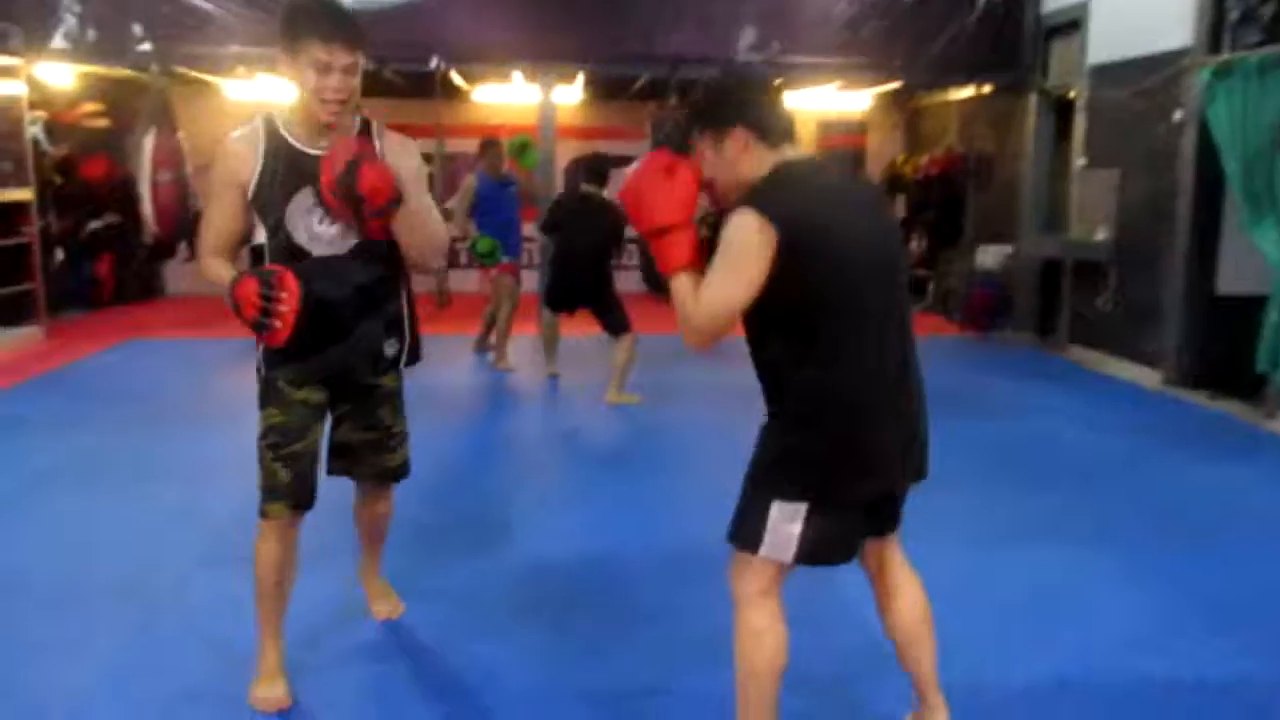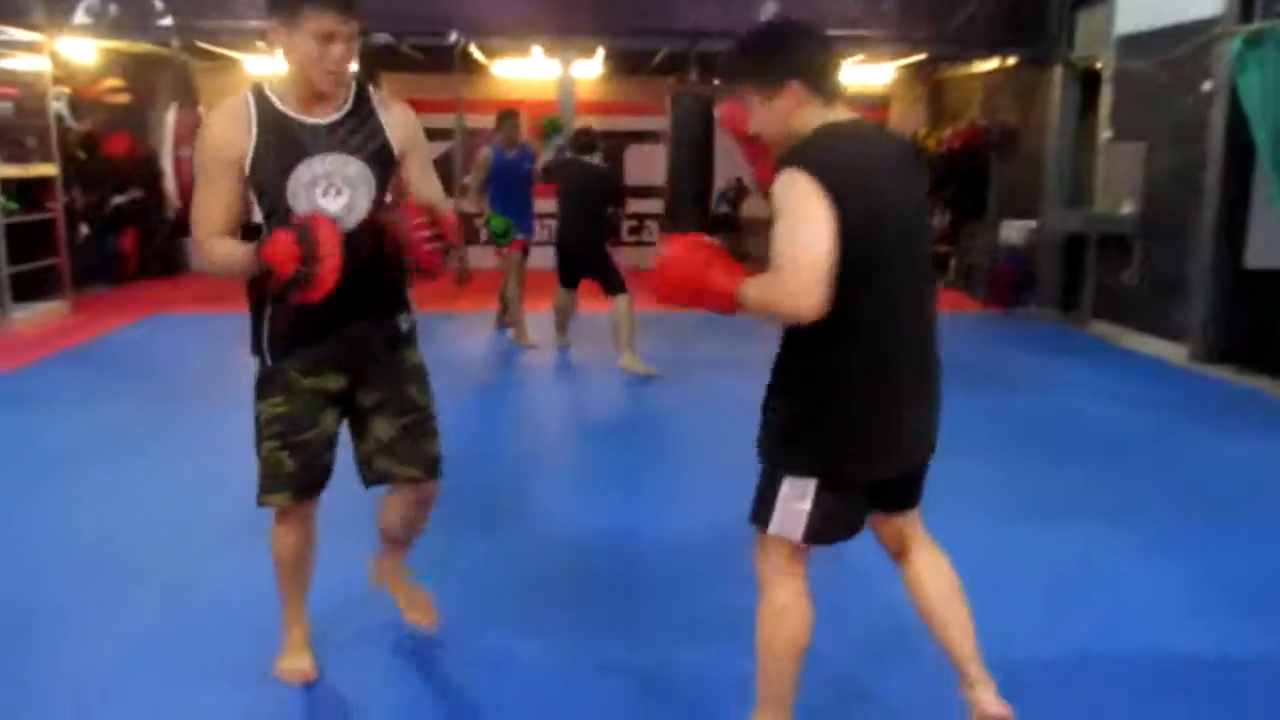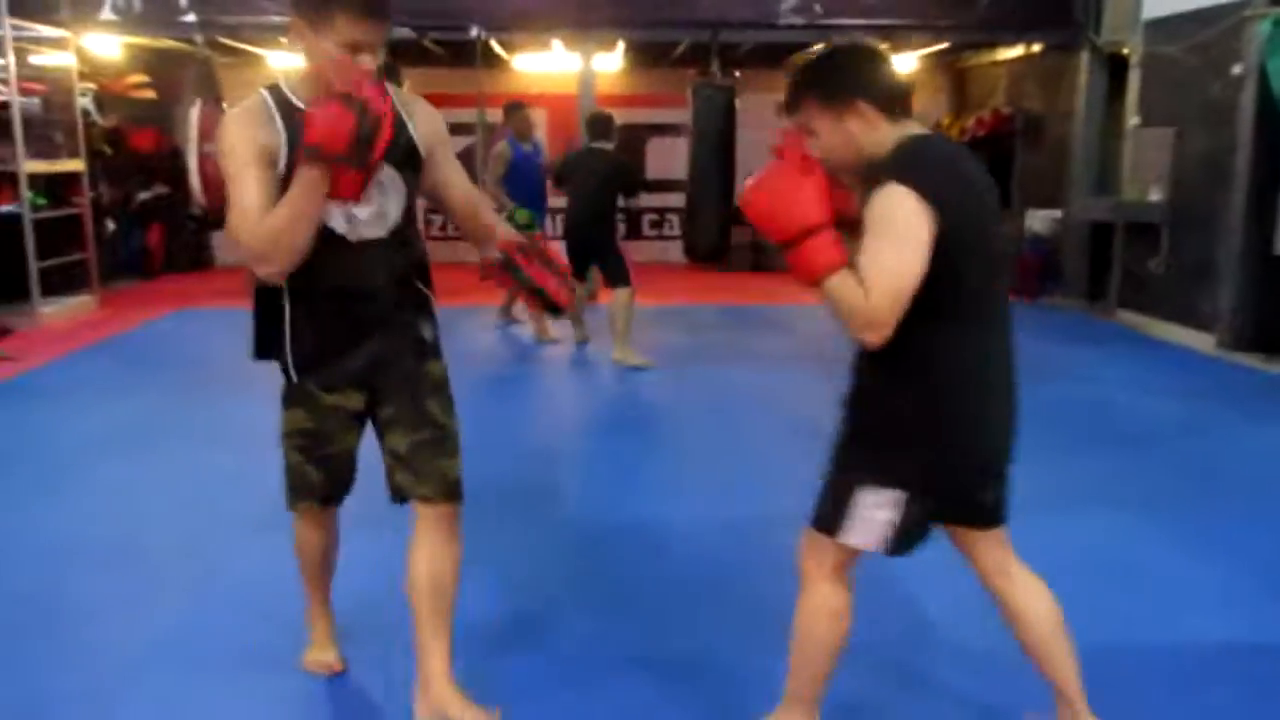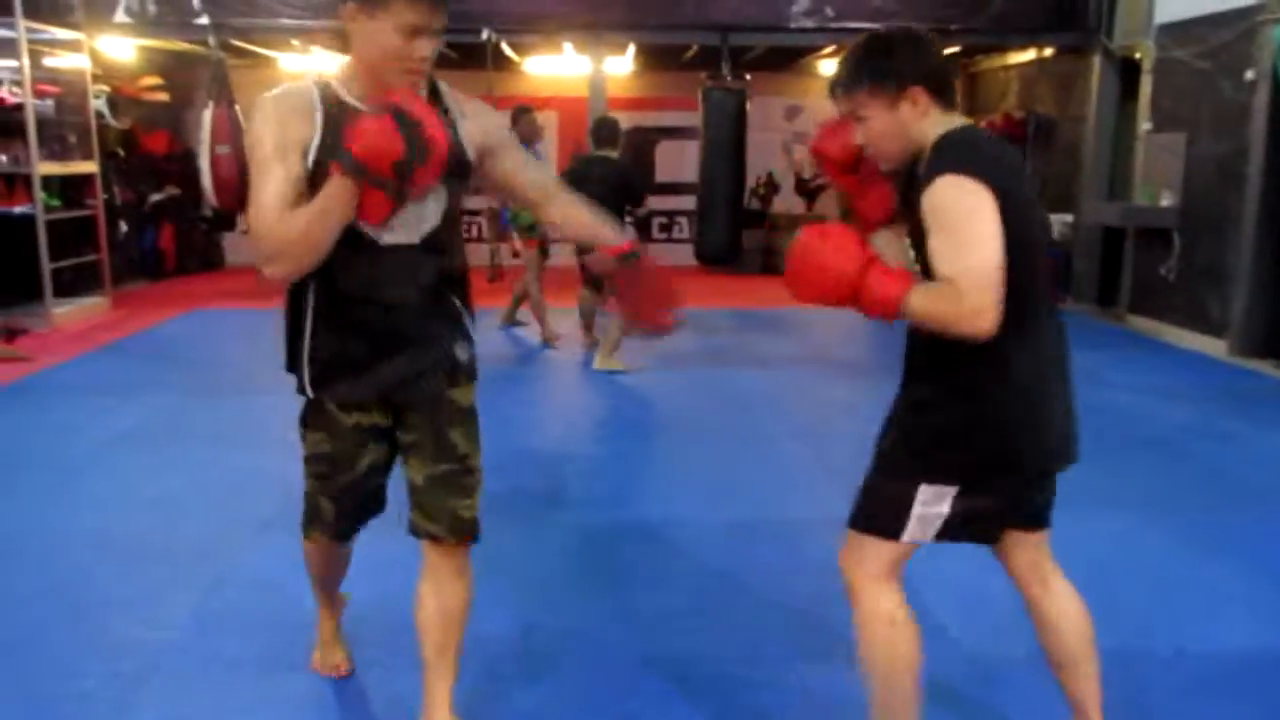
dt=0.2s
person 1, frame 1
left shoulder: (393, 152)
right shoulder: (244, 151)
left elbow: (431, 257)
right elbow: (212, 253)
left wrist: (391, 203)
right wrist: (241, 288)
left hip: (373, 351)
right hip: (292, 359)
left knee: (376, 480)
right knee: (280, 509)
left ankle: (371, 571)
right ankle: (270, 657)
person 1, frame 2
left shoulder: (392, 118)
right shoulder: (234, 125)
left elbow: (437, 210)
right elbow: (208, 243)
left wrist: (435, 231)
right wrist: (264, 260)
left hip: (383, 332)
right hip: (296, 343)
left knee: (419, 477)
right knee: (293, 497)
left ankle: (390, 560)
right ankle: (295, 631)
person 1, frame 3
left shoulder: (414, 117)
right shoulder: (253, 124)
left elbow: (468, 205)
right elbow: (268, 258)
left wrist: (517, 250)
right wrist: (319, 163)
left hip: (408, 340)
right hip: (319, 353)
left knee: (440, 501)
right knee: (316, 502)
right ankle: (320, 624)
person 1, frame 4
left shoulder: (467, 118)
right shoulder: (289, 114)
left elbow: (552, 198)
right elbow: (278, 258)
left wrist: (622, 250)
right wrist: (355, 175)
left hip: (438, 360)
right hip: (342, 367)
left knee: (448, 536)
right knee: (330, 524)
right ankle: (328, 618)
person 2, frame 1
left shoulder: (760, 214)
right shoulder: (860, 192)
left elbow: (699, 328)
left wrist: (668, 233)
left hip: (818, 428)
right hip: (891, 419)
left knee: (753, 586)
right knee: (885, 559)
person 2, frame 2
left shoulder: (804, 173)
right shoulder: (894, 153)
left elbow: (803, 299)
left wrist: (715, 281)
left hip: (830, 403)
right hip: (903, 394)
left knee: (778, 564)
right knee: (906, 539)
person 2, frame 3
left shoulder: (898, 189)
right shoulder: (953, 163)
left elbow: (872, 323)
left wrist: (805, 235)
right wrist: (831, 207)
left hip: (913, 417)
right hip: (976, 408)
left knee: (823, 563)
right knee: (995, 560)
person 2, frame 4
left shoulder: (952, 181)
right shoulder: (980, 157)
left elbow: (974, 314)
right elbow: (930, 274)
left wrist: (863, 282)
left hip: (966, 413)
right hip: (1024, 408)
left knee: (869, 565)
right knee: (1034, 566)
person 3, frame 1
left shoulder: (565, 201)
right shoulder: (614, 215)
left elbow: (546, 230)
right elbow: (616, 249)
left hip: (562, 279)
right hip: (598, 285)
left knee: (550, 311)
right knee: (625, 335)
left ankle: (551, 363)
right ankle: (615, 391)
person 3, frame 2
left shoulder: (564, 166)
right shoulder: (606, 177)
left elbow: (543, 166)
right elbow: (618, 206)
left wrist: (554, 148)
left hip: (565, 243)
right hip: (592, 245)
left knee: (566, 288)
right knee: (620, 296)
left ankle: (561, 337)
right ankle: (628, 356)
person 3, frame 3
left shoulder: (574, 159)
right shoulder: (618, 163)
left elbow: (557, 186)
right elbow: (633, 196)
left hip: (574, 231)
right hip: (601, 233)
left knee: (580, 281)
right knee: (622, 287)
left ankle: (579, 330)
right ankle: (621, 348)
person 3, frame 4
left shoulder: (579, 167)
right shoulder: (624, 172)
right elbow: (640, 208)
left knee: (590, 289)
left ankle: (589, 337)
right ankle: (605, 357)
person 4, frame 1
left shoulder: (511, 179)
right shoulder: (473, 182)
left elbow: (532, 197)
right elbow: (459, 216)
left hip: (512, 248)
left knee: (500, 299)
right knee: (508, 300)
left ankle: (482, 341)
right ankle: (500, 356)
person 4, frame 2
left shoulder: (528, 151)
right shoulder: (488, 155)
right elbow: (474, 190)
right wrist: (489, 214)
left hip: (524, 222)
left knee: (513, 274)
right knee: (515, 275)
left ankle: (502, 318)
right ankle: (520, 332)
person 4, frame 3
left shoulder: (535, 146)
right shoulder: (503, 149)
left elbow: (546, 172)
right elbow: (491, 185)
right wrist: (512, 208)
left hip: (536, 215)
right hip: (520, 217)
left ankle: (505, 310)
right ankle: (541, 327)
person 4, frame 4
left shoulder: (535, 152)
right wrist: (520, 213)
left hip: (538, 221)
right hip: (521, 223)
left knee: (533, 274)
right knee: (533, 273)
left ankle: (509, 316)
right ankle: (546, 329)
